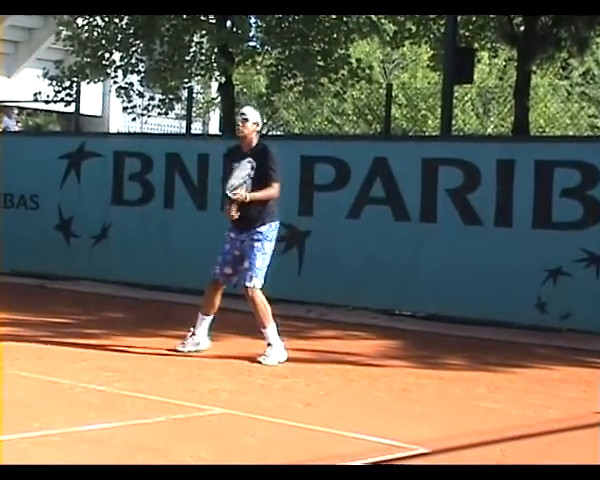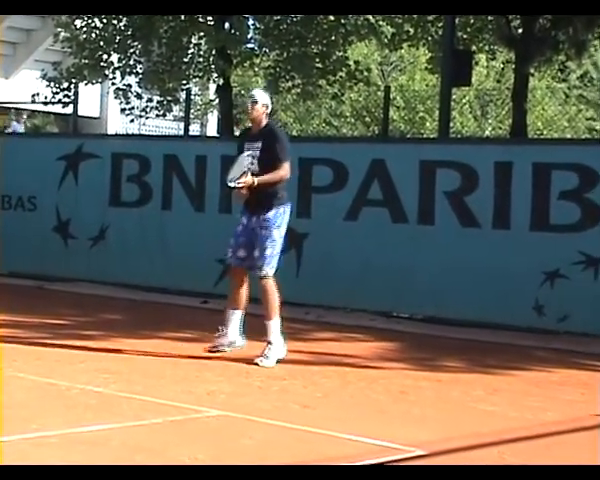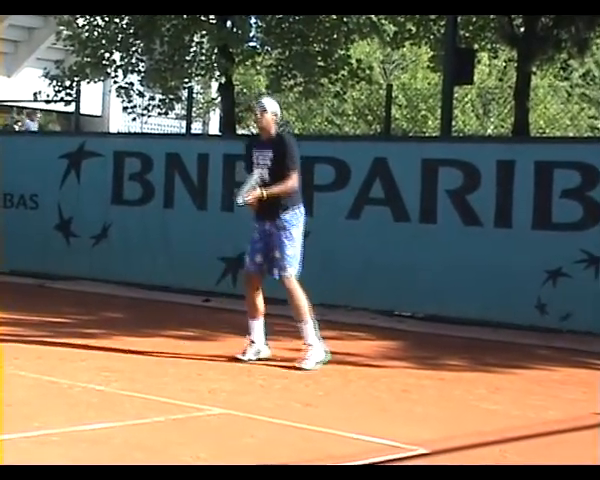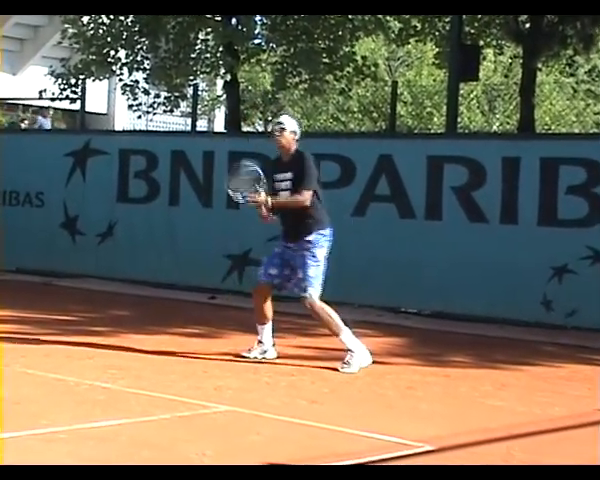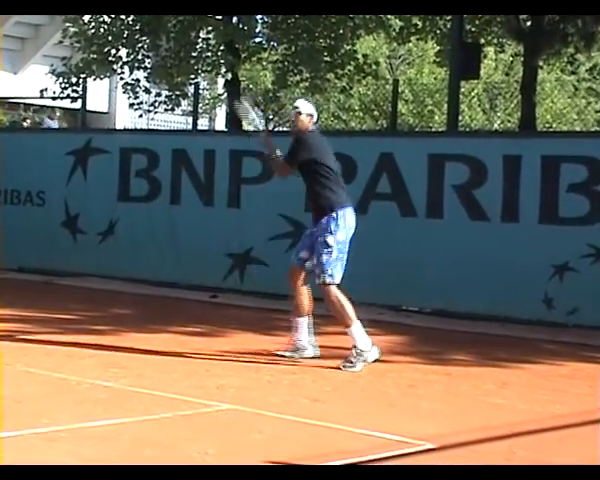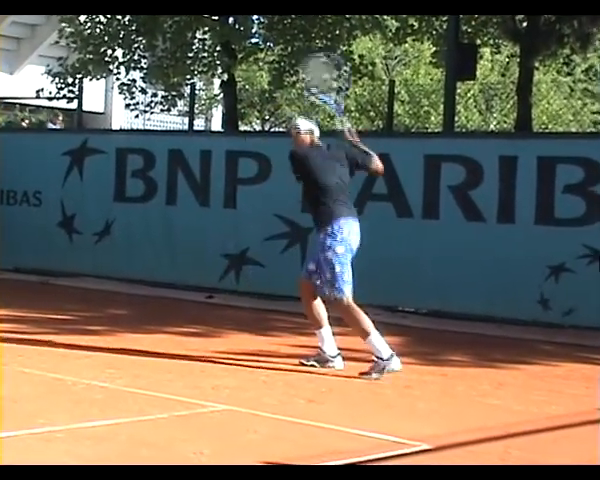
dt=0.2s
person 1, frame 1
left shoulder: (266, 153)
right shoulder: (230, 154)
left elbow: (274, 191)
left wrist: (248, 197)
right wrist: (231, 204)
left hip: (262, 228)
right hip: (238, 227)
left knee: (251, 288)
right knee: (218, 283)
left ankle: (275, 346)
right ankle: (198, 336)
person 1, frame 2
left shoulder: (275, 135)
right shoulder: (244, 136)
left elbow: (284, 172)
left wrist: (255, 181)
right wrist: (244, 186)
left hip: (273, 211)
right hip: (249, 212)
left knee: (264, 276)
right knee: (236, 272)
left ankle: (275, 343)
right ankle: (231, 334)
person 1, frame 3
left shoulder: (285, 142)
right shoulder: (252, 143)
left elbow: (292, 183)
left wrist: (262, 193)
right wrist: (252, 197)
left hip: (287, 216)
right hip: (263, 219)
left knee: (288, 280)
right knee: (252, 280)
left ankle: (314, 344)
right ankle: (257, 343)
person 1, frame 4
left shoulder: (304, 160)
right shoulder: (276, 164)
left elbow: (304, 199)
left wrist: (269, 200)
right wrist: (266, 207)
left hip: (314, 237)
right hip: (290, 239)
left knee: (311, 300)
right knee: (262, 289)
left ankle: (358, 351)
right ankle: (265, 345)
person 1, frame 5
left shoulder: (304, 139)
right shoulder: (318, 139)
left elbow: (283, 171)
left wrist: (272, 155)
right wrist: (279, 157)
left hip: (336, 217)
right hip: (326, 218)
left knee: (327, 285)
right knee: (296, 274)
left ankle: (364, 348)
right ankle: (303, 342)
person 1, frame 6
left shoulder: (298, 156)
right shoulder: (341, 151)
right elbow: (377, 166)
right wrist: (356, 144)
left hip: (334, 231)
right hip: (348, 228)
left knee: (342, 301)
right knee: (307, 288)
left ankle: (386, 357)
right ankle: (328, 353)
